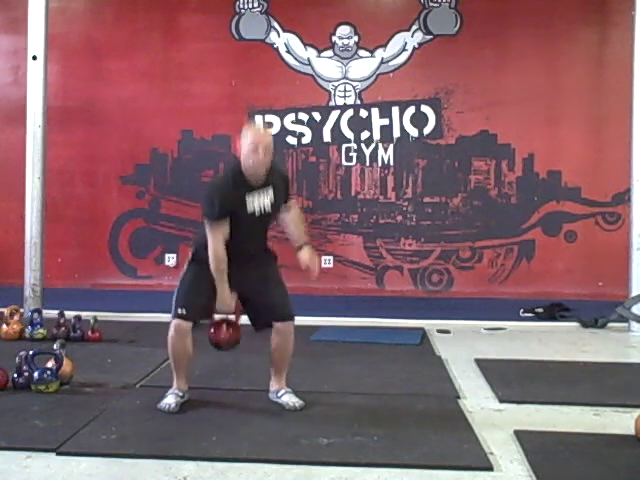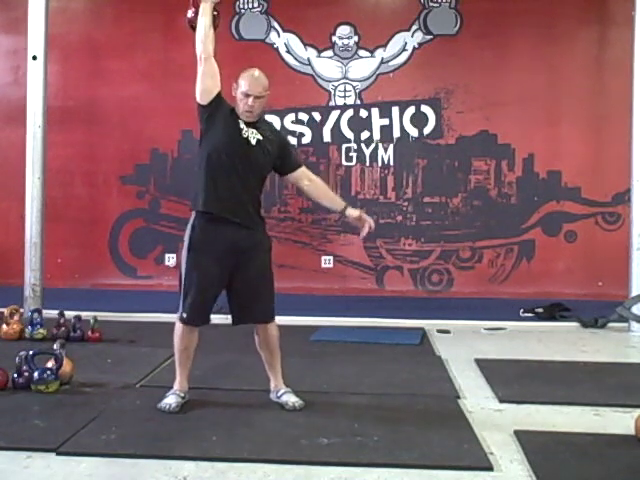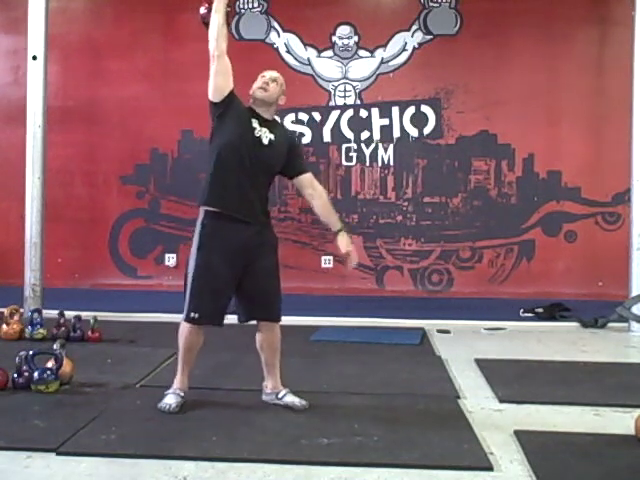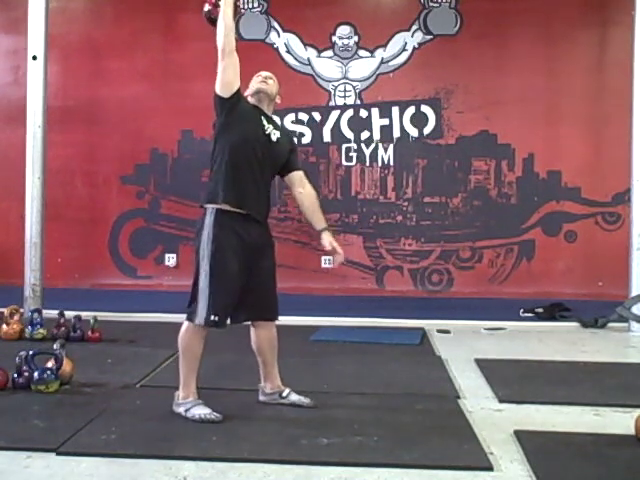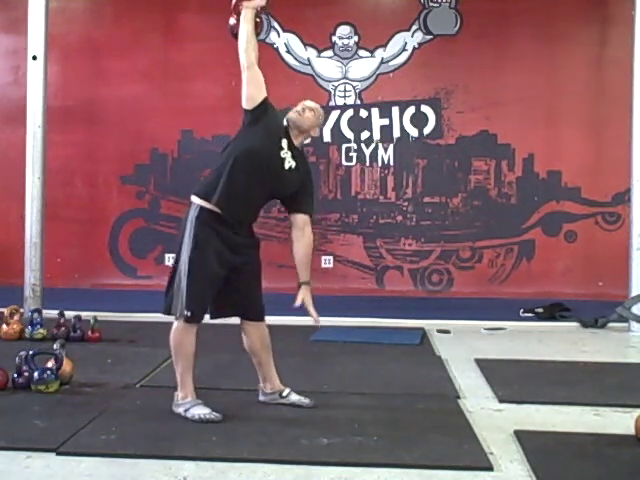
dt=1s
person 1, frame 1
left shoulder: (278, 178)
right shoulder: (221, 187)
left elbow: (287, 210)
right elbow: (216, 246)
left wrist: (303, 247)
right wrist: (223, 292)
left hip: (257, 263)
right hip: (209, 262)
left knee: (283, 322)
right knee: (181, 322)
left ankle: (279, 385)
right ankle: (179, 388)
person 1, frame 2
left shoulder: (273, 139)
right shoulder: (215, 114)
left elbow: (307, 180)
right elbow: (204, 56)
left wrist: (345, 208)
left hip: (251, 236)
right hip: (207, 230)
left knee: (263, 316)
right knee: (189, 314)
left ankle: (278, 386)
right ankle: (180, 387)
person 1, frame 3
left shoulder: (285, 140)
right shoulder: (229, 111)
left elbow: (311, 188)
right elbow: (217, 54)
left wrist: (339, 231)
left hip: (259, 233)
right hip: (216, 226)
left knee: (268, 315)
right knee: (196, 313)
left ankle: (273, 387)
right ankle: (179, 386)
person 1, frame 4
left shoulder: (282, 139)
right shoulder: (233, 109)
left elbow: (300, 186)
right elbow: (226, 51)
left wrist: (323, 230)
left hip: (258, 228)
right hip: (223, 223)
left knee: (263, 313)
right knee: (202, 313)
left ankle: (272, 386)
right ankle: (185, 396)
person 1, frame 5
left shoulder: (301, 173)
right shoulder: (265, 121)
left elbow: (302, 230)
right elbow: (249, 65)
left wrist: (305, 284)
left hip: (241, 236)
right hip: (205, 224)
left knee: (253, 314)
right knee: (187, 312)
left ankle: (271, 387)
right ankle: (184, 396)
